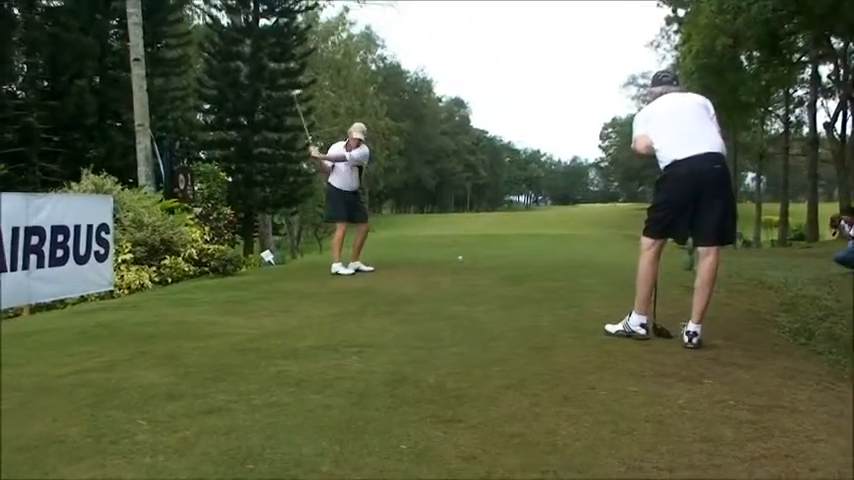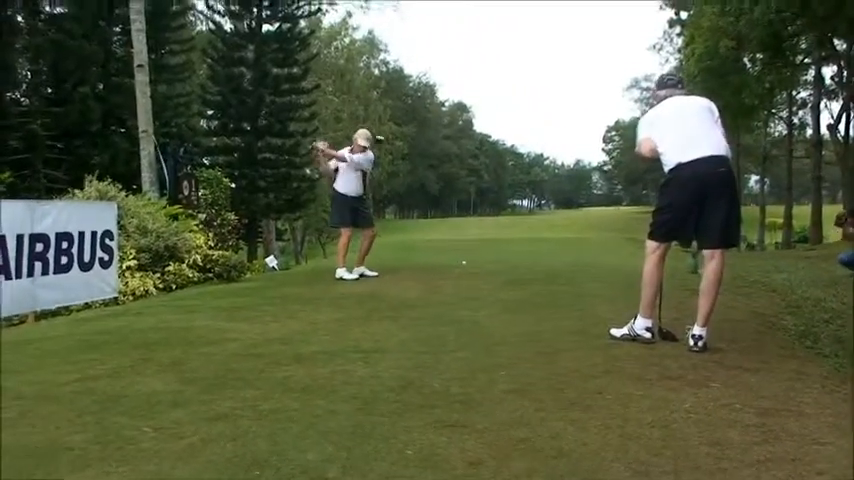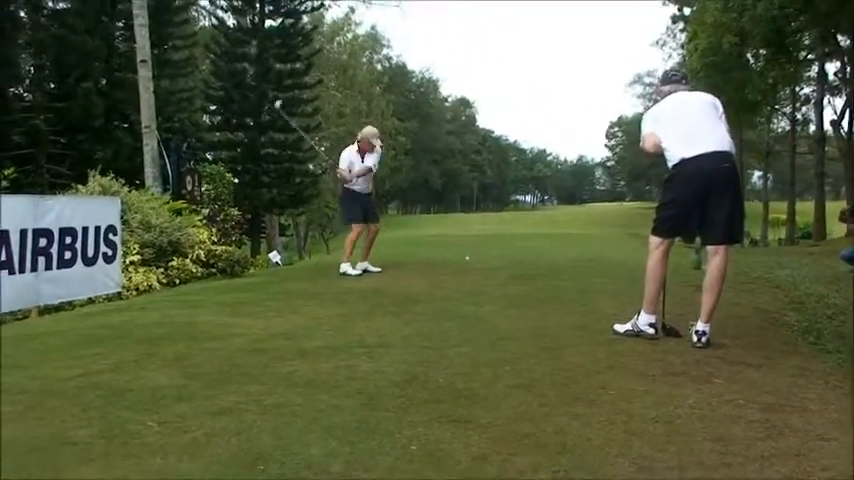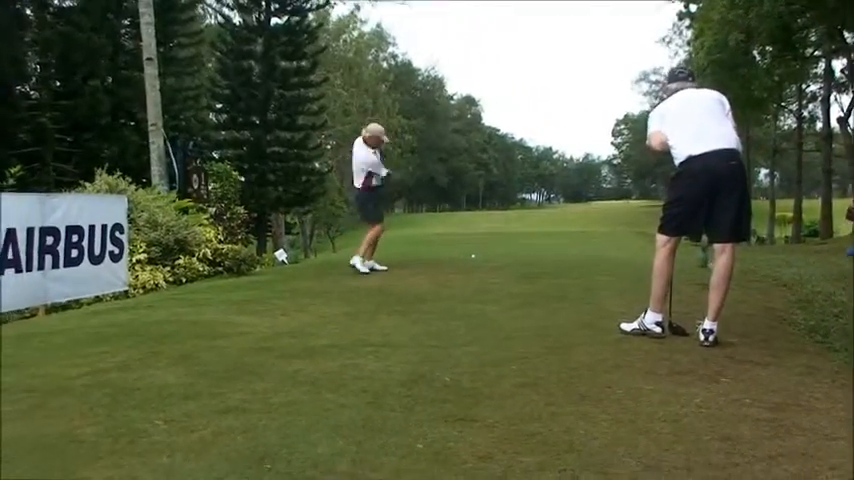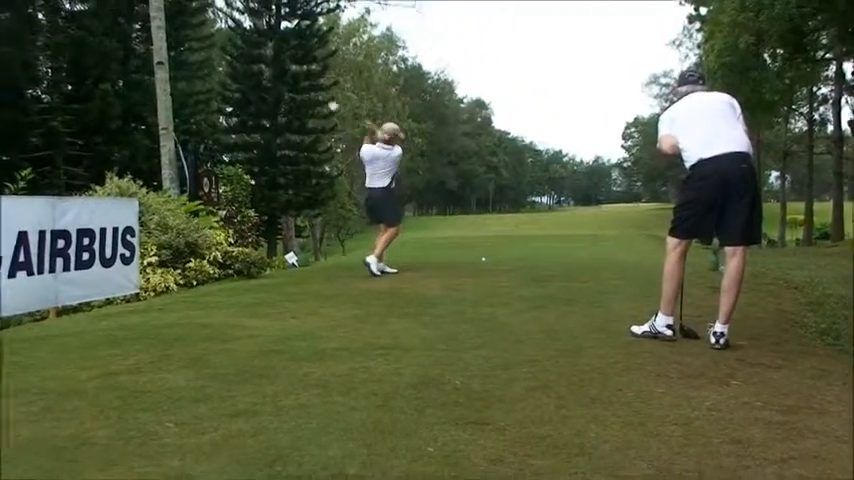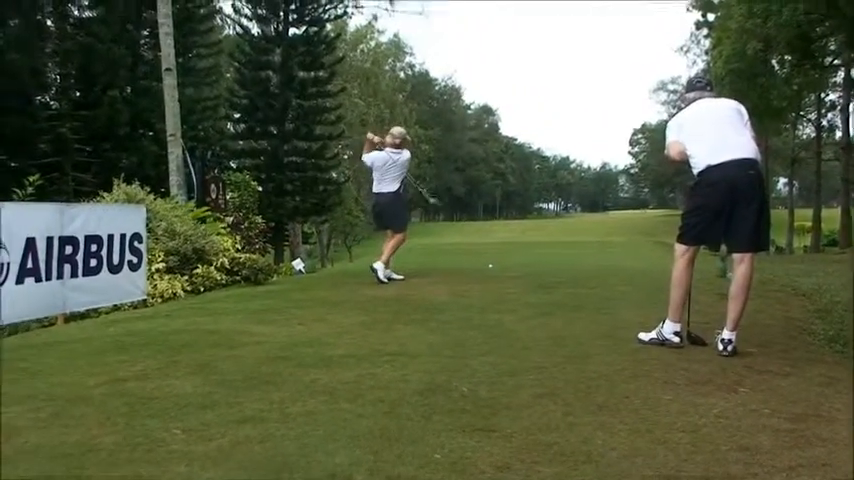
dt=0.2s
person 1, frame 1
left shoulder: (646, 112)
right shoulder: (700, 100)
left elbow: (643, 147)
right elbow: (718, 137)
left hip: (679, 170)
right hip: (715, 166)
left knee: (650, 243)
right knee: (709, 250)
left ankle: (638, 321)
right ankle: (693, 330)
person 1, frame 2
left shoulder: (650, 116)
right shoulder: (705, 103)
left elbow: (647, 150)
right elbow: (723, 140)
left hip: (683, 173)
right hip: (720, 169)
left knee: (655, 246)
right knee: (714, 252)
left ankle: (643, 325)
right ankle: (699, 333)
person 1, frame 3
left shoulder: (655, 111)
right shoulder: (709, 99)
left elbow: (651, 145)
right elbow: (727, 136)
left hip: (687, 169)
right hip: (724, 165)
left knee: (659, 242)
right knee: (718, 249)
left ankle: (646, 321)
right ankle: (702, 329)
person 1, frame 4
left shoulder: (661, 109)
right shoulder: (716, 96)
left elbow: (657, 143)
right elbow: (734, 133)
left hip: (694, 166)
right hip: (730, 162)
left knee: (665, 240)
right knee: (725, 247)
left ankle: (653, 319)
right ankle: (709, 327)
person 1, frame 5
left shoulder: (671, 112)
right shoulder: (726, 99)
left elbow: (668, 147)
right elbow: (745, 136)
left hip: (705, 170)
right hip: (741, 166)
left knee: (676, 244)
right knee: (736, 250)
left ankle: (664, 322)
right ankle: (720, 331)
person 1, frame 6
left shoulder: (679, 119)
right shoulder: (734, 106)
left elbow: (676, 153)
right elbow: (753, 143)
left hip: (713, 176)
right hip: (749, 173)
left knee: (684, 250)
right knee: (744, 257)
left ankle: (671, 330)
right ankle: (728, 337)
person 2, frame 1
left shoulder: (364, 151)
right shoulder: (336, 147)
left elbow: (344, 158)
right elbow: (327, 168)
left wrist: (320, 156)
right wrist: (318, 158)
left hip: (354, 194)
right hip: (336, 192)
left knee: (364, 227)
right knee: (341, 227)
left ankle: (355, 262)
right ankle: (336, 264)
person 2, frame 2
left shoulder: (368, 156)
right shoulder: (342, 152)
left elbow: (346, 159)
right elbow: (329, 171)
left wrist: (324, 151)
right wrist: (322, 156)
left hip: (359, 199)
right hip: (341, 198)
left knee: (370, 232)
right knee: (347, 233)
left ankle: (359, 267)
right ankle: (341, 269)
person 2, frame 3
left shoulder: (376, 152)
right shoulder: (348, 153)
left elbow: (368, 169)
right elbow: (343, 174)
left wrist: (351, 175)
right wrist: (344, 175)
left hip: (366, 194)
right hip: (351, 195)
left knee: (374, 228)
right knee: (357, 228)
left ankle: (363, 263)
right ankle: (345, 265)
person 2, frame 4
left shoulder: (359, 142)
right shoulder: (369, 158)
right elbow: (384, 175)
right wrist: (390, 173)
left hip: (365, 192)
right hip: (368, 193)
left knee: (375, 226)
right knee: (377, 227)
left ankle: (368, 261)
right ankle: (358, 258)
person 2, frame 5
left shoulder: (368, 150)
right shoulder: (397, 153)
left wrist: (371, 133)
right wrist: (375, 131)
left hip: (371, 193)
right hip: (386, 194)
left knee: (383, 228)
right knee: (393, 229)
left ankle: (379, 264)
right ankle: (373, 258)
person 2, frame 6
left shoulder: (376, 156)
right shoulder: (406, 156)
left elbow: (365, 158)
left wrist: (369, 141)
right wrist: (380, 141)
left hip: (378, 199)
right hip: (394, 199)
left knee: (390, 234)
right knee: (400, 235)
left ankle: (386, 270)
right ankle: (380, 264)
